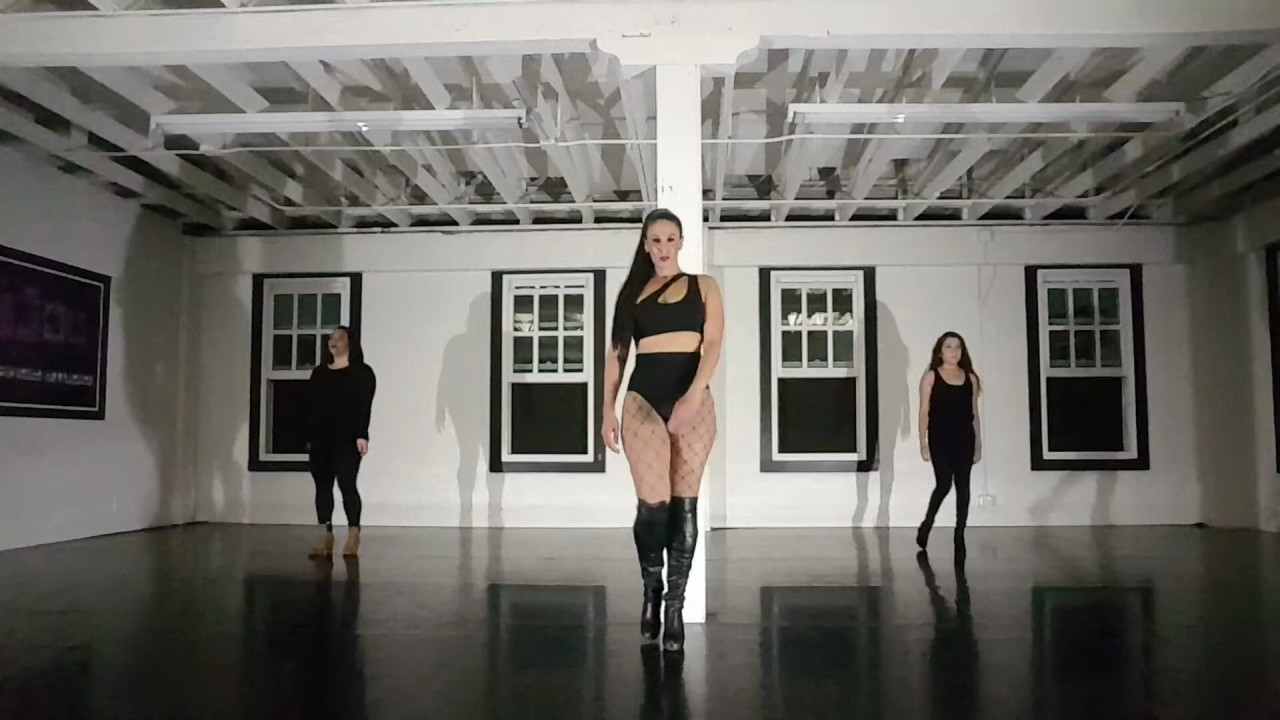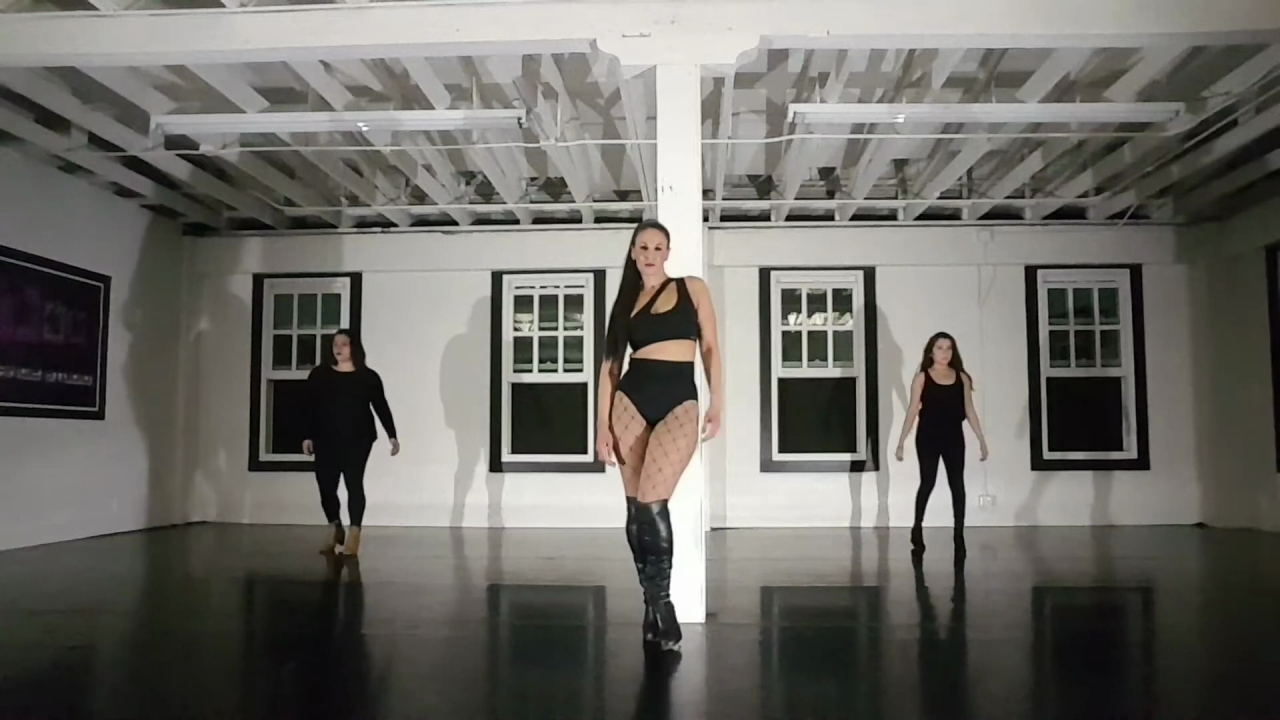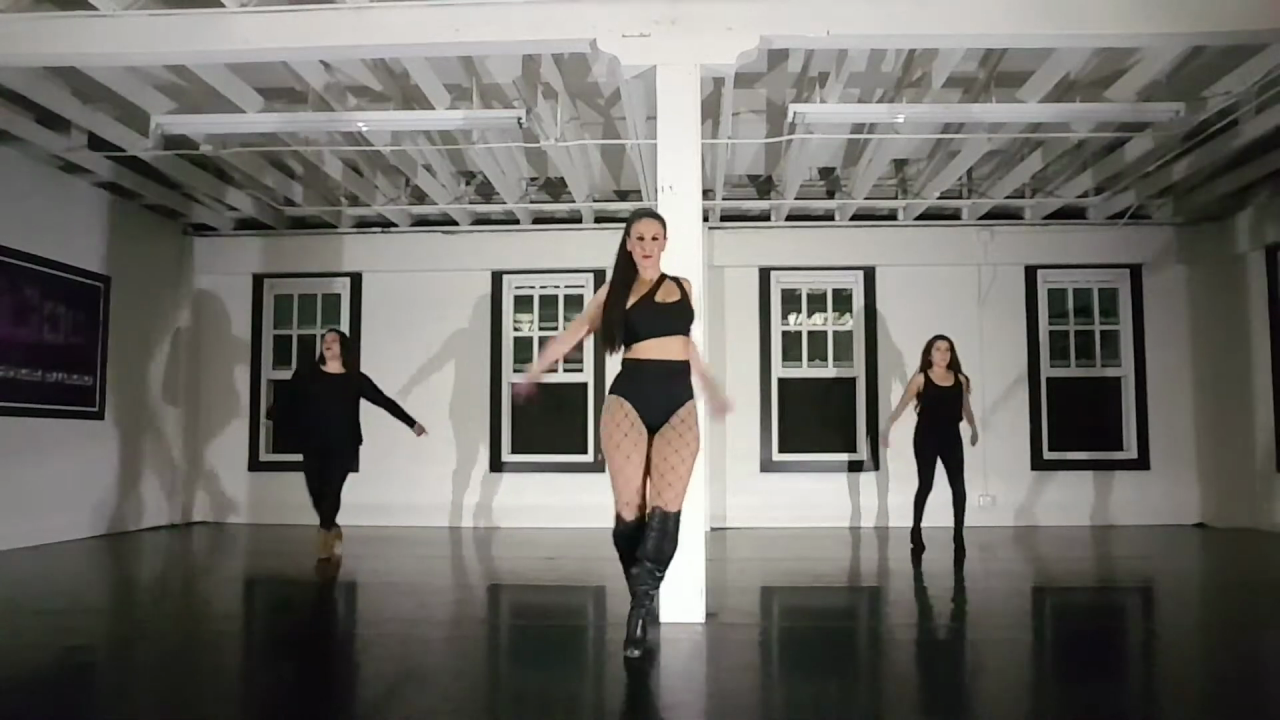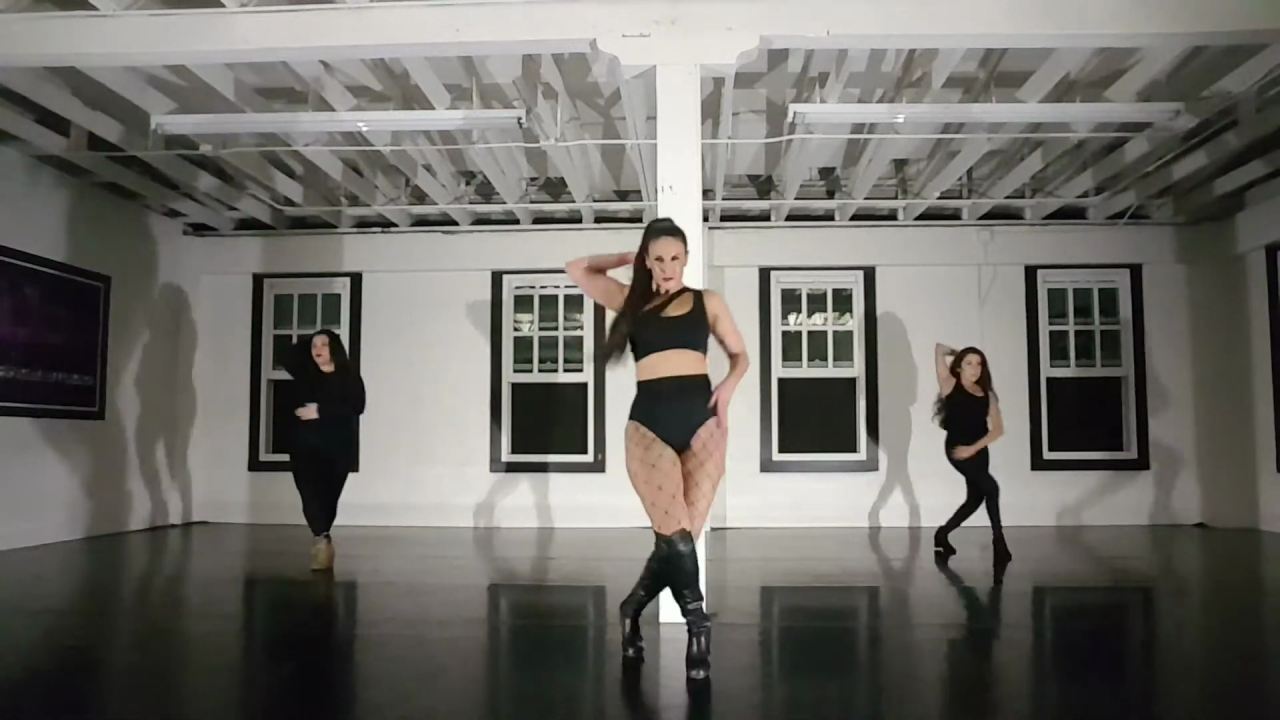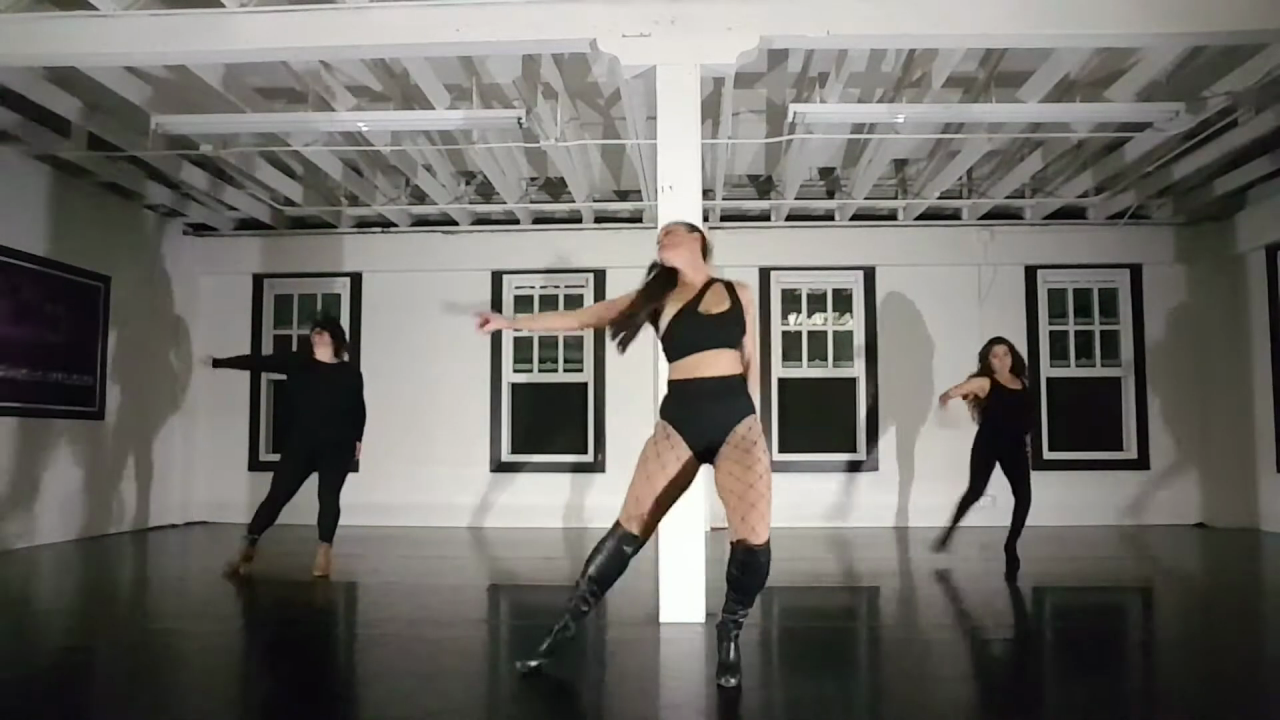
dt=0.7s
person 1, frame 1
left shoulder: (703, 286)
right shoulder: (632, 290)
left elbow: (714, 344)
right elbow: (617, 353)
left wrist: (693, 394)
right wrist: (608, 411)
left hip: (693, 400)
right hip: (644, 397)
left knee: (685, 504)
right knee: (653, 502)
left ankle: (674, 607)
right ankle: (652, 592)
person 1, frame 2
left shoulder: (692, 288)
right shoulder: (625, 301)
left elbow: (710, 347)
right elbow: (611, 365)
left wrist: (716, 402)
right wrist: (603, 425)
left hip: (679, 401)
right hip: (632, 401)
left knee: (653, 501)
right knee: (636, 506)
left ankle: (662, 603)
right ankle: (651, 603)
person 1, frame 3
left shoulder: (683, 286)
right shoulder: (614, 291)
right elbow: (573, 334)
left wrist: (712, 388)
right wrist: (532, 374)
left hip: (678, 404)
right hip: (628, 400)
left knee: (667, 510)
right knee: (630, 512)
left ankle: (641, 606)
right ankle: (638, 588)
person 1, frame 4
left shoulder: (706, 301)
right shoulder: (632, 301)
left elbow: (739, 354)
right elbow: (576, 270)
left wrist: (728, 384)
right wrist: (624, 260)
left hip: (701, 420)
right hip: (648, 424)
left knee: (683, 537)
right knee: (673, 532)
left ankle: (634, 605)
right ankle: (697, 624)
person 1, frame 5
left shoulder: (737, 293)
right shoulder: (656, 295)
right elbow: (582, 319)
left wrist: (750, 418)
right wrist: (513, 322)
left hip: (733, 419)
right hip: (679, 423)
left knee: (754, 539)
right knee: (629, 532)
left ankle: (730, 632)
right ankle: (567, 626)
person 2, frame 1
left shoulder: (361, 372)
right shoulder: (319, 372)
left elbow: (364, 406)
right elbow: (313, 407)
left wrist: (362, 435)
right wrist: (311, 438)
left hip: (347, 438)
right hip: (321, 438)
left knee: (347, 484)
right knee: (322, 486)
left ankle: (353, 535)
right ankle: (327, 535)
person 2, frame 2
left shoulder: (368, 377)
right shoulder: (320, 374)
left elbow: (381, 407)
right elbow: (312, 407)
left wrist: (392, 436)
right wrist: (309, 436)
left hip: (357, 439)
right hip: (326, 439)
left knee: (354, 484)
right knee: (325, 486)
left ankle: (354, 534)
right ankle: (334, 530)
person 2, frame 3
left shoulder: (356, 379)
right shoulder: (306, 373)
left elbow: (384, 401)
right elbow: (288, 398)
left wrist: (412, 423)
right wrist: (273, 416)
left hip: (343, 443)
right hip: (313, 443)
left knee: (332, 489)
right knee: (316, 490)
left ankle: (325, 534)
right ankle: (332, 529)
person 2, frame 4
left shoulder: (348, 376)
right shoulder: (306, 372)
left elbow: (356, 406)
right elbow: (287, 357)
left wrist: (320, 410)
right wrist: (306, 345)
left hip: (338, 448)
right hip: (305, 447)
left knee: (329, 497)
right knee: (310, 495)
left ankle: (321, 540)
right ankle: (323, 542)
person 2, frame 5
left shoulder: (350, 373)
right shoulder: (298, 363)
left elbow: (358, 408)
right elbow: (258, 362)
left wrist: (357, 438)
right wrist: (219, 362)
left hip: (337, 446)
right hip: (301, 443)
left knee: (328, 497)
right knee: (277, 494)
left ankle: (324, 552)
right ankle: (248, 547)
person 3, frame 1
left shoulder: (971, 378)
right shoulder: (931, 377)
left elbow: (974, 413)
right elbow: (924, 411)
left wrist: (977, 442)
right wrist: (922, 442)
left hip: (964, 438)
right hip: (940, 438)
left knee: (963, 486)
right knee: (944, 484)
left ankle: (959, 535)
right ankle: (927, 523)
person 3, frame 2
left shoulder: (962, 378)
right shoulder: (922, 378)
left elbow: (969, 411)
right elbow: (913, 410)
left wrist: (981, 440)
right wrist: (901, 441)
left hip: (954, 437)
right hip: (928, 437)
left knee: (957, 485)
right knee: (927, 484)
left ankle: (959, 536)
right ankle: (917, 529)
person 3, frame 3
left shoulder: (960, 379)
right shoulder: (920, 379)
left elbow: (965, 406)
right elbow: (903, 404)
left wrist: (974, 429)
right wrist: (887, 428)
left hip: (951, 437)
right hip: (926, 437)
left knee: (958, 485)
right knee: (925, 484)
left ankle: (958, 536)
right ankle: (916, 531)
person 3, frame 4
left shoulder: (988, 395)
right shoulder: (950, 385)
left elbow: (997, 430)
right elbow: (939, 349)
left wrist: (973, 447)
right wrist: (956, 354)
left hip: (977, 450)
right hip: (957, 448)
left knee: (974, 499)
right knee: (991, 488)
left ankle: (943, 534)
right ankle: (999, 540)
person 3, frame 5
left shoulder: (1022, 383)
right shoulder: (984, 382)
right elbow: (951, 393)
left wrist: (1025, 439)
right wrist: (946, 397)
left hip: (1015, 446)
right hip: (987, 443)
left knee: (1024, 497)
right knee: (975, 491)
left ankle: (1011, 548)
right ankle: (949, 530)
